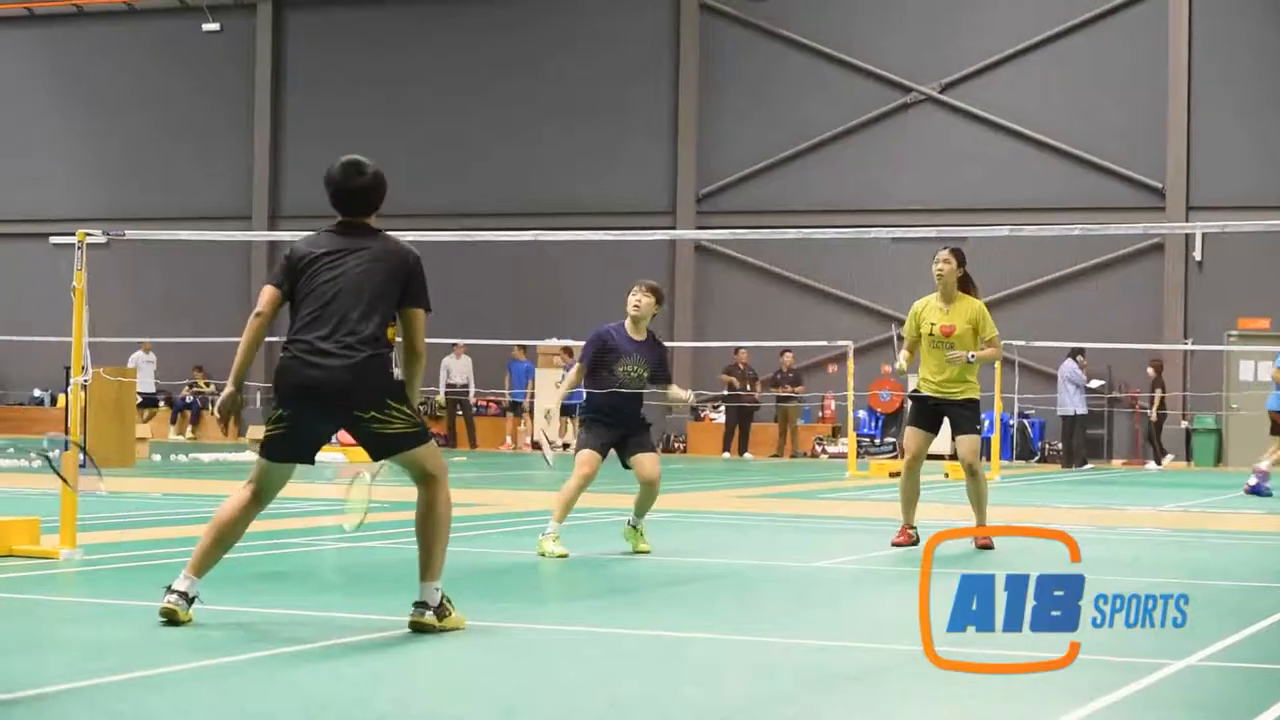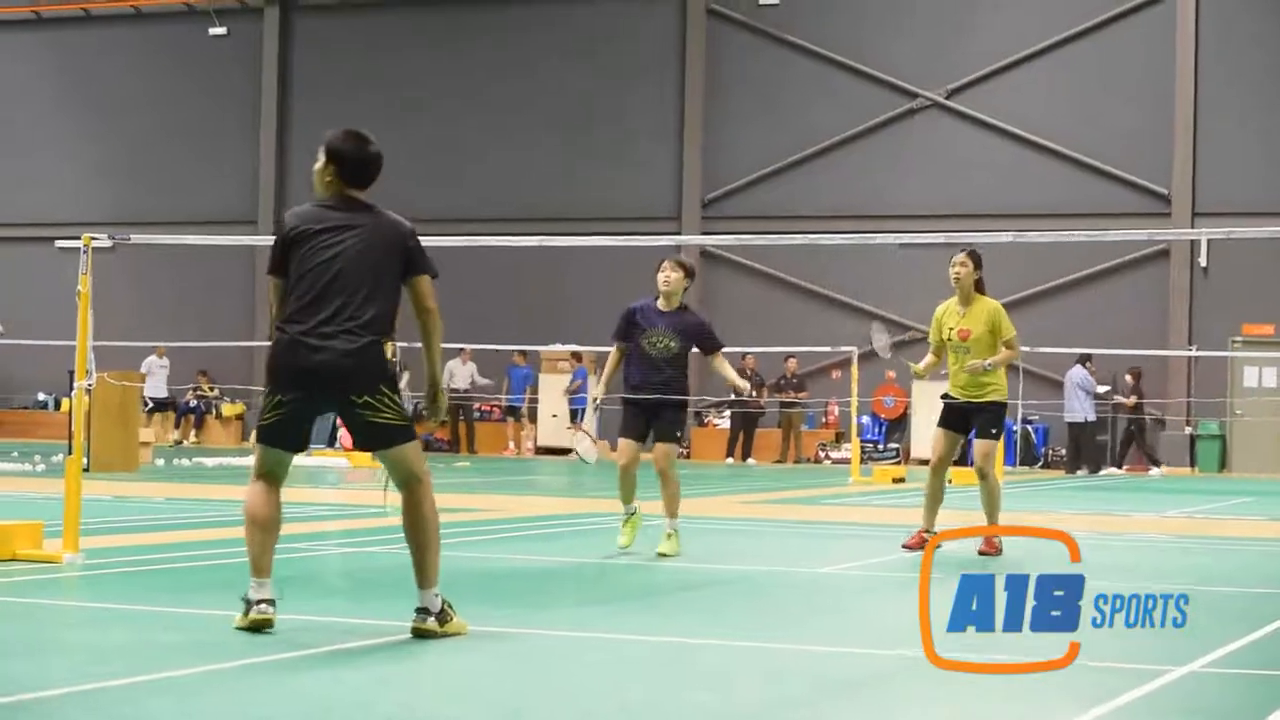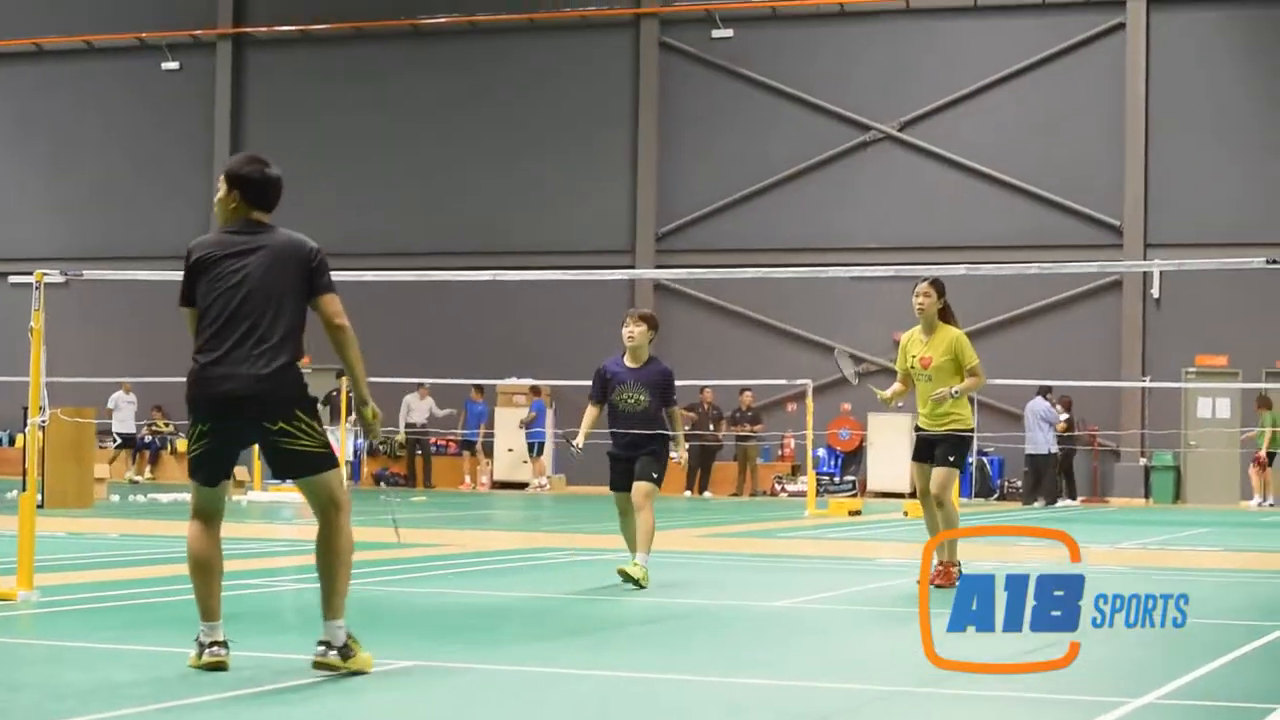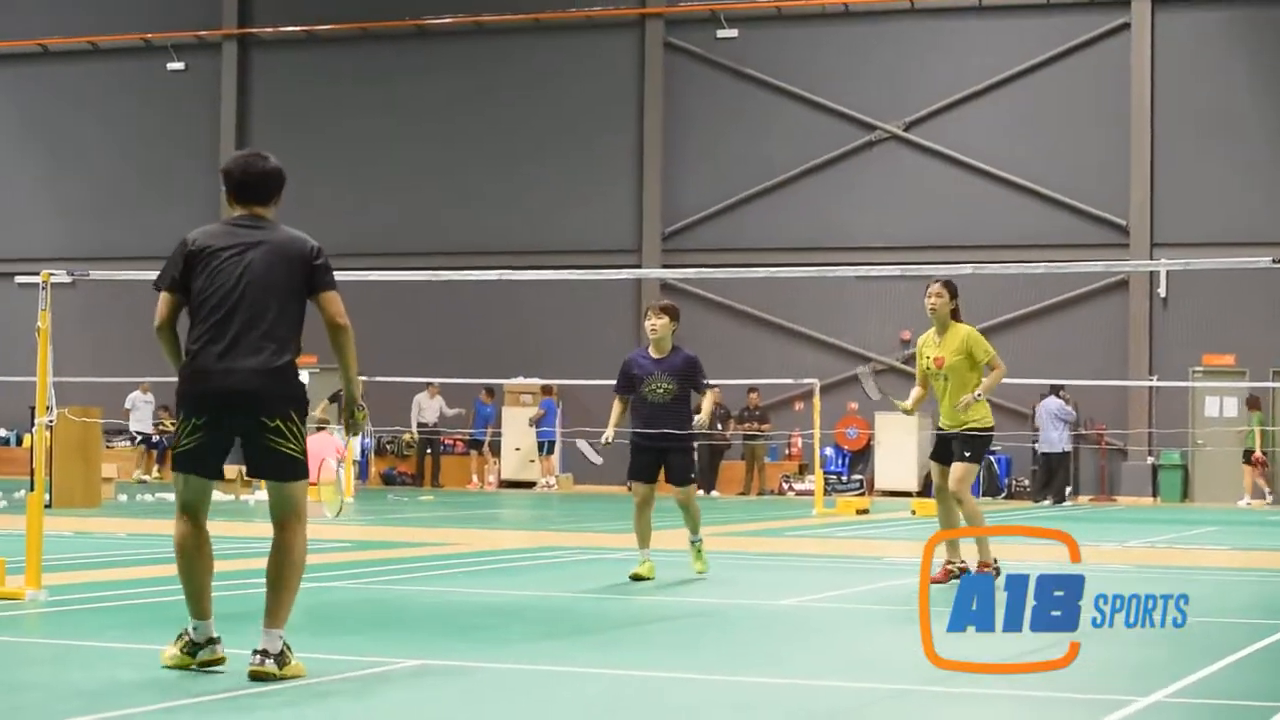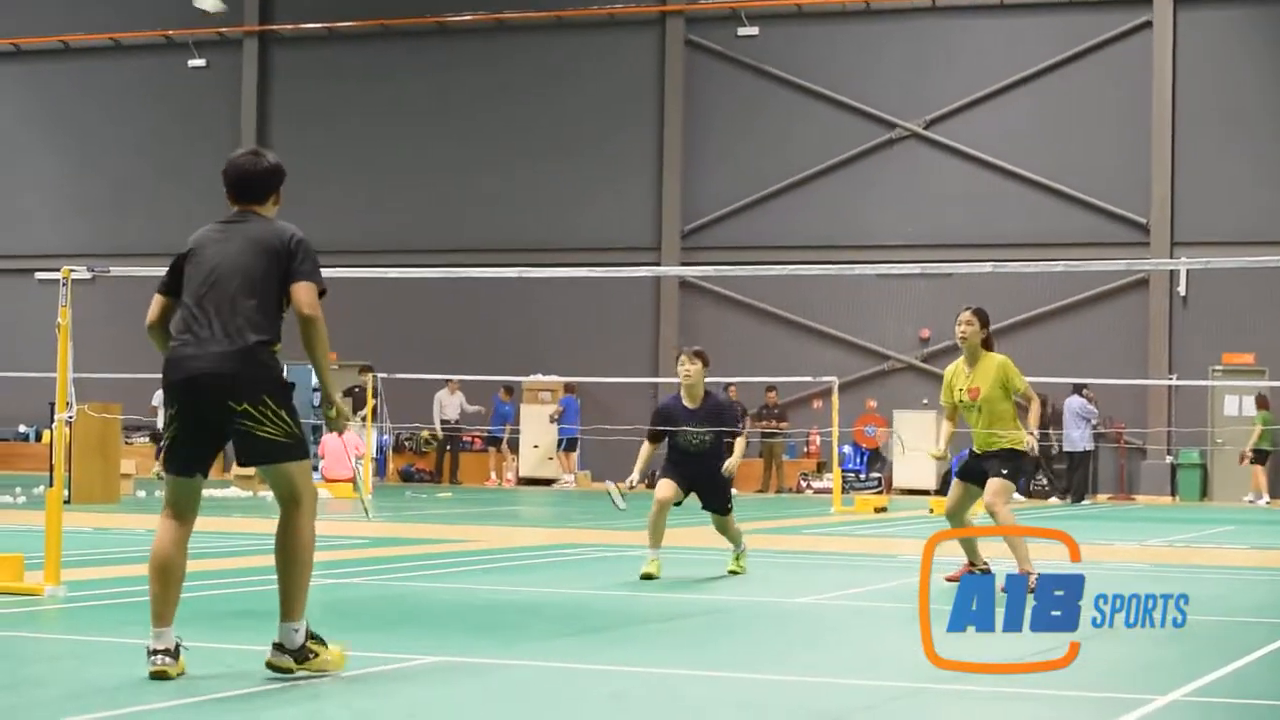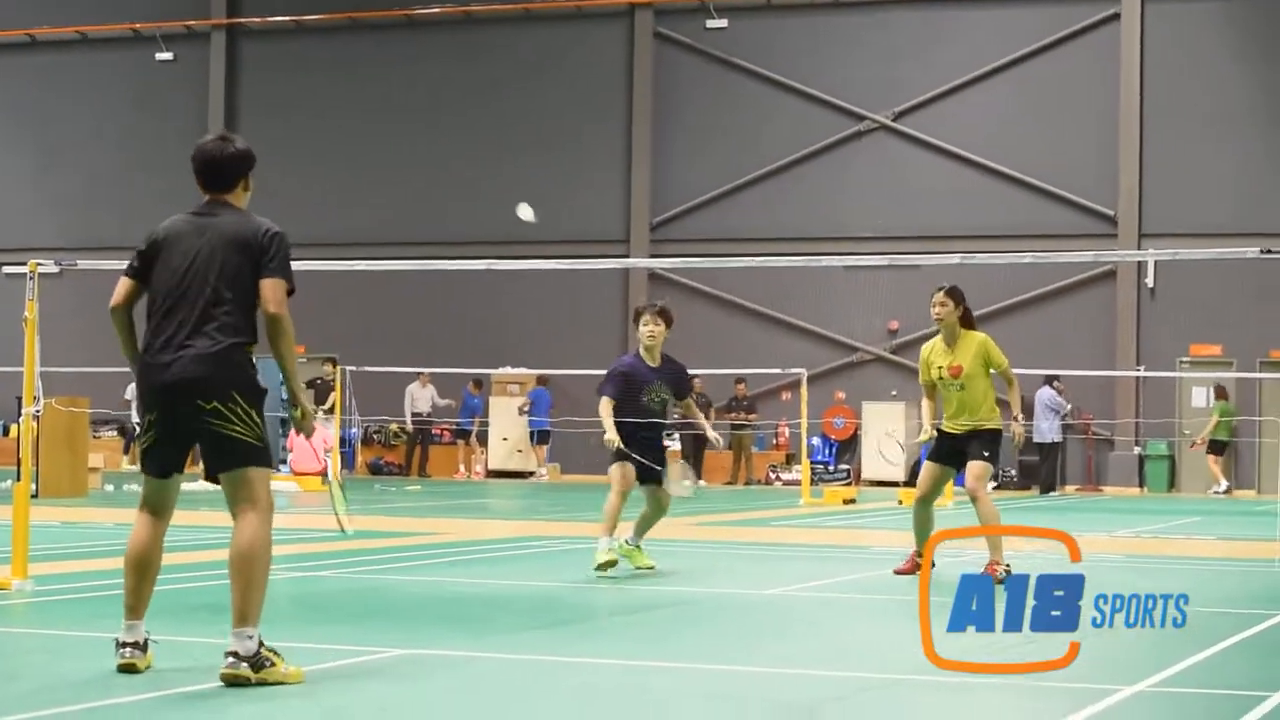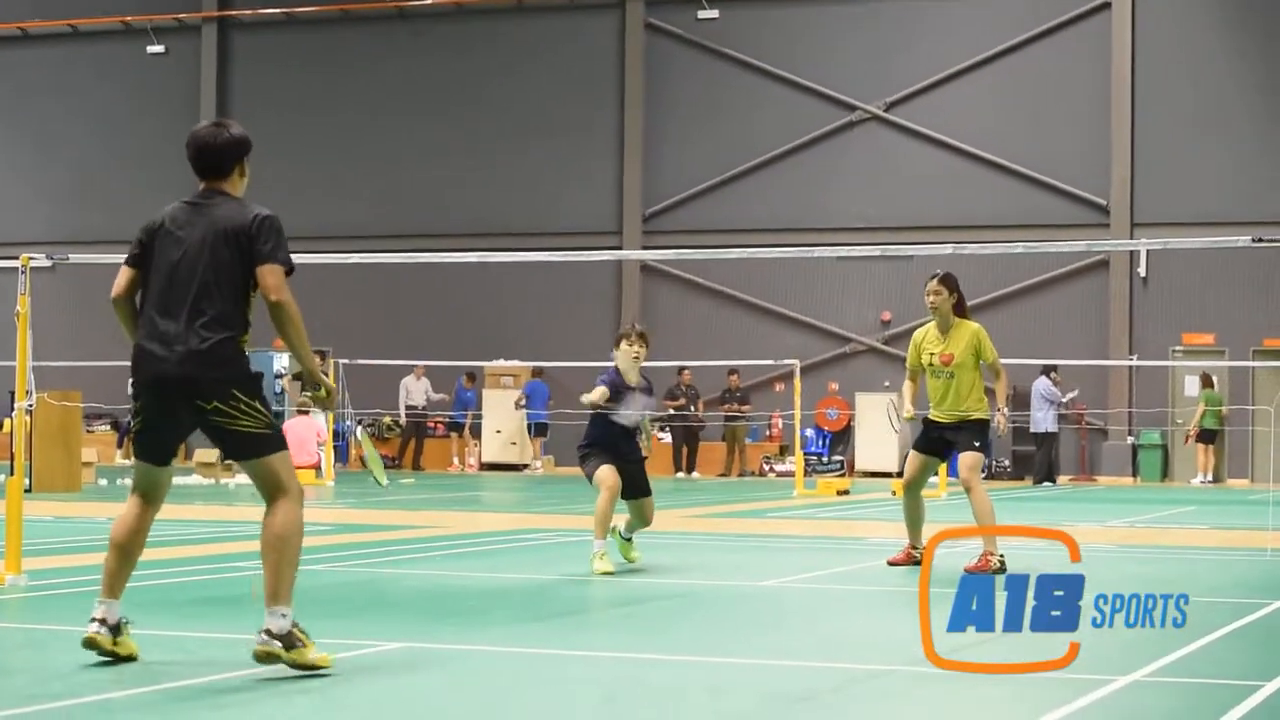
dt=0.3s
person 1, frame 1
left shoulder: (303, 249)
right shoulder: (403, 258)
left elbow: (262, 315)
right elbow: (415, 343)
left wrist: (234, 384)
right wrist: (408, 400)
left hip: (296, 382)
right hip: (364, 383)
left knee: (258, 490)
right knee: (433, 475)
left ankle: (182, 590)
right ankle: (430, 602)
person 1, frame 2
left shoulder: (294, 222)
right shoulder: (396, 231)
left elbow: (277, 307)
right elbow: (427, 308)
right wrist: (434, 379)
left hip: (292, 363)
right hip: (360, 367)
left knee: (266, 476)
right knee: (414, 480)
left ankle: (260, 597)
right ankle: (430, 608)
person 1, frame 3
left shoulder: (200, 251)
right shoulder: (302, 250)
left elbow: (196, 329)
right elbow: (337, 324)
right wrist: (364, 395)
left hip: (210, 394)
right hip: (278, 393)
left knee: (205, 515)
right knee: (334, 505)
left ankle: (212, 640)
right ankle: (335, 638)
person 1, frame 4
left shoulder: (195, 243)
right shoulder: (303, 248)
left elbow: (163, 323)
right elbow: (338, 323)
right wrist: (352, 394)
left hip: (204, 387)
right hip: (273, 388)
left knee: (190, 510)
right knee: (290, 518)
left ankle: (203, 635)
right ankle: (270, 649)
person 1, frame 5
left shoulder: (198, 241)
right shoulder: (289, 239)
left elbow: (155, 320)
right elbow: (307, 312)
right wrist: (330, 389)
left hip: (184, 377)
right hip: (248, 375)
left knee: (177, 512)
right knee: (299, 499)
left ankle: (162, 647)
right ankle: (291, 640)
person 1, frame 6
left shoulder: (165, 232)
right shoulder: (263, 234)
left elbow: (119, 304)
right elbow: (274, 312)
left wrist: (141, 366)
right wrist: (297, 392)
left hip: (161, 381)
right hip: (221, 378)
left knee: (153, 508)
right knee: (252, 508)
left ankle: (131, 640)
right ankle: (244, 650)
person 1, frame 7
left shoulder: (162, 221)
right shoulder: (257, 222)
left elbow: (121, 295)
right elbow: (276, 297)
right wrist: (314, 372)
left hip: (155, 374)
right hip: (218, 372)
left knee: (145, 494)
right knee: (285, 492)
left ankle: (105, 621)
right ankle: (278, 629)
person 2, frame 1
left shoulder: (975, 308)
right shoulder: (920, 308)
left elbow: (996, 350)
right elbow: (909, 348)
left wrist: (970, 357)
right wrist: (902, 362)
left hip: (963, 396)
right hip: (927, 394)
left knee: (970, 463)
right knee: (910, 460)
left ankle: (982, 527)
right ankle: (908, 527)
person 2, frame 2
left shoulder: (992, 310)
right shoulder: (942, 311)
left elbow: (1013, 350)
right elbow: (935, 352)
left wrist: (987, 364)
right wrist: (922, 366)
left hip: (990, 398)
right hip: (956, 397)
left knee: (983, 466)
right knee: (937, 463)
left ankle: (992, 534)
right ankle: (926, 531)
person 2, frame 3
left shoulder: (954, 337)
right shoulder: (908, 340)
left elbow: (979, 377)
right elbow: (903, 382)
left wrist: (952, 392)
right wrist: (889, 394)
left hip: (955, 427)
right hip: (926, 426)
left knee: (939, 494)
right knee: (924, 495)
left ankle: (953, 562)
right ankle: (944, 561)
person 2, frame 4
left shoulder: (967, 335)
right shoulder: (923, 342)
left elbow: (999, 369)
right elbow: (922, 384)
left wrist: (977, 394)
right wrist: (910, 402)
left hip: (974, 425)
right hip: (947, 425)
left knee: (958, 490)
right knee: (940, 493)
left ankle: (987, 562)
right ankle: (954, 562)
person 2, frame 5
left shoulder: (1001, 364)
right shoulder: (951, 372)
left elbow: (1033, 401)
right elbow: (949, 418)
left wrist: (1030, 434)
right wrist: (942, 445)
left hip: (1010, 449)
right hip: (979, 450)
left knee: (993, 504)
right knee: (952, 510)
left ankle: (1028, 573)
right ankle: (977, 563)
person 2, frame 6
left shoulder: (981, 342)
right shoulder: (928, 351)
left elbow: (1011, 380)
left wrist: (1017, 418)
right wrist: (927, 426)
left hip: (984, 429)
right hip: (949, 431)
left knee: (975, 489)
right knee: (922, 495)
left ankle: (999, 564)
right ankle: (920, 556)
person 2, frame 7
left shoulder: (974, 332)
right shoulder: (920, 336)
left elbow: (999, 373)
right elbow: (911, 378)
left wrist: (1001, 409)
right wrist: (908, 403)
left hip: (972, 420)
right hip: (937, 421)
left knee: (969, 479)
right knee: (910, 483)
left ankle: (992, 555)
right ankle: (915, 548)
person 3, frame 1
left shoulder: (657, 349)
right shoulder: (605, 335)
left elbow: (663, 386)
right elbow: (579, 370)
left wrist: (680, 395)
right wrist: (557, 400)
left hip: (633, 424)
right hip: (596, 419)
left knee: (651, 477)
right knee: (585, 472)
left ankle: (634, 527)
right ankle: (550, 536)
person 3, frame 2
left shoulder: (693, 322)
right shoulder: (635, 312)
left elbow: (715, 357)
right elbow: (619, 349)
left wrist: (736, 380)
right wrist: (602, 384)
left hip: (671, 403)
right hip: (636, 400)
left knee: (664, 466)
right knee: (625, 464)
left ankle: (672, 532)
right ankle: (630, 514)
person 3, frame 3
left shoulder: (662, 372)
right shoulder: (607, 369)
left elbow: (672, 410)
right elbow: (595, 406)
left wrist: (680, 444)
right wrist: (581, 435)
left hip: (652, 448)
right hip: (620, 450)
left knee: (641, 500)
right knee: (624, 508)
left ankle: (640, 566)
right ankle: (635, 559)
person 3, frame 4
left shoulder: (688, 360)
right shoulder: (632, 362)
left elbow: (706, 393)
right elbow: (622, 399)
left wrist: (704, 414)
right wrist: (611, 427)
left hip: (678, 442)
right hip: (642, 442)
left knee: (685, 499)
right knee: (642, 501)
left ankle: (696, 544)
right ankle: (645, 560)
person 3, frame 5
left shoulder: (720, 406)
right shoulder: (666, 408)
left elbow: (740, 437)
right elbow: (651, 443)
left wrist: (735, 459)
right wrist: (636, 473)
left hip: (712, 473)
right hip: (678, 468)
left knee: (724, 525)
right knee: (662, 499)
left ankle: (739, 552)
right ankle: (652, 559)
person 3, frame 6
left shoulder: (675, 369)
right shoulder: (625, 367)
left elbow: (686, 403)
right elbow: (605, 403)
left wrist: (707, 429)
right wrist: (610, 430)
left hip: (653, 442)
right hip: (625, 442)
left knee: (660, 503)
right knee: (621, 485)
left ankle: (631, 545)
right ankle: (605, 547)
person 3, frame 7
left shoulder: (646, 386)
right shoulder: (611, 380)
right elbow: (598, 393)
left wrist: (646, 442)
right wrist: (593, 399)
left hip: (630, 455)
right hip: (596, 450)
left knee: (645, 516)
right knee: (611, 485)
left ankle: (622, 533)
right ankle: (599, 553)
